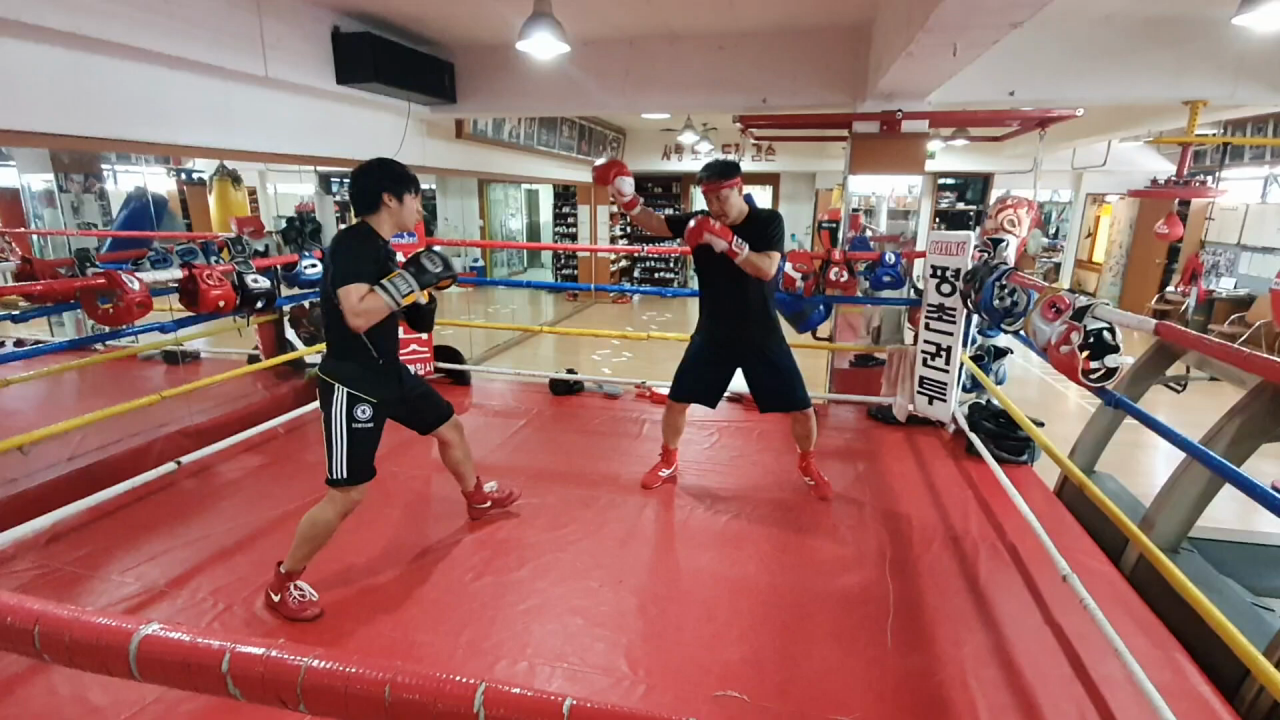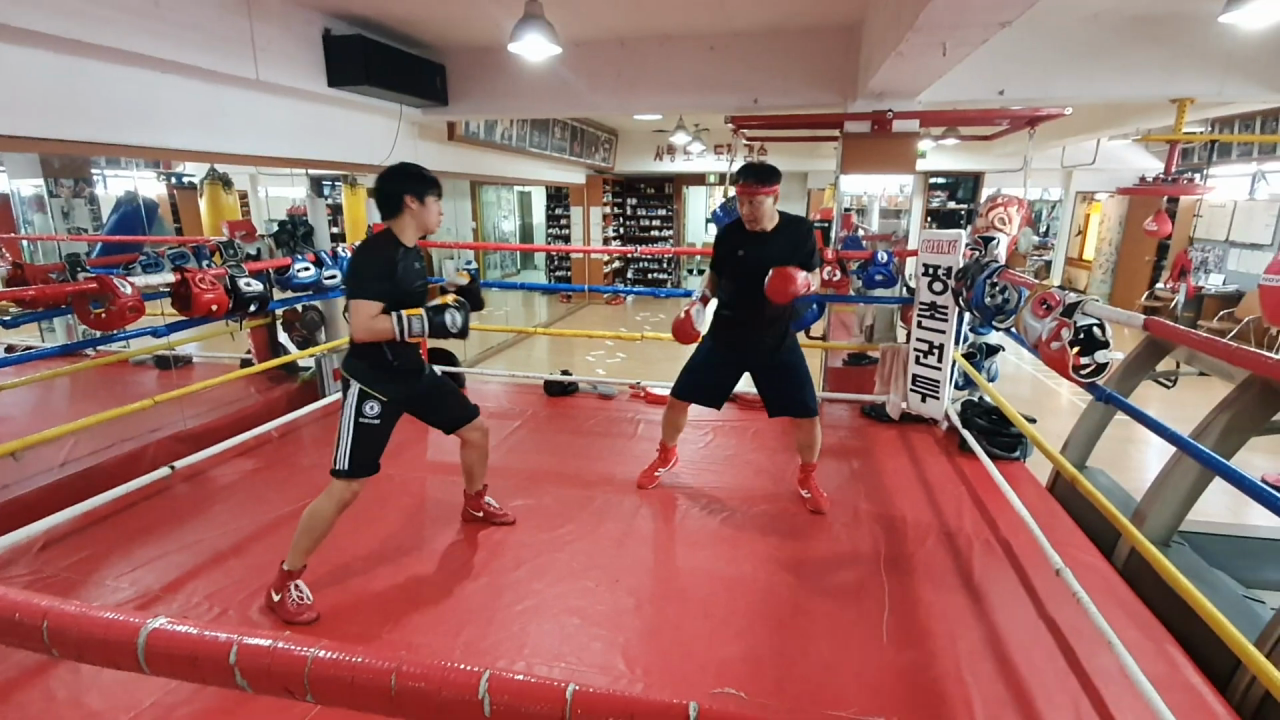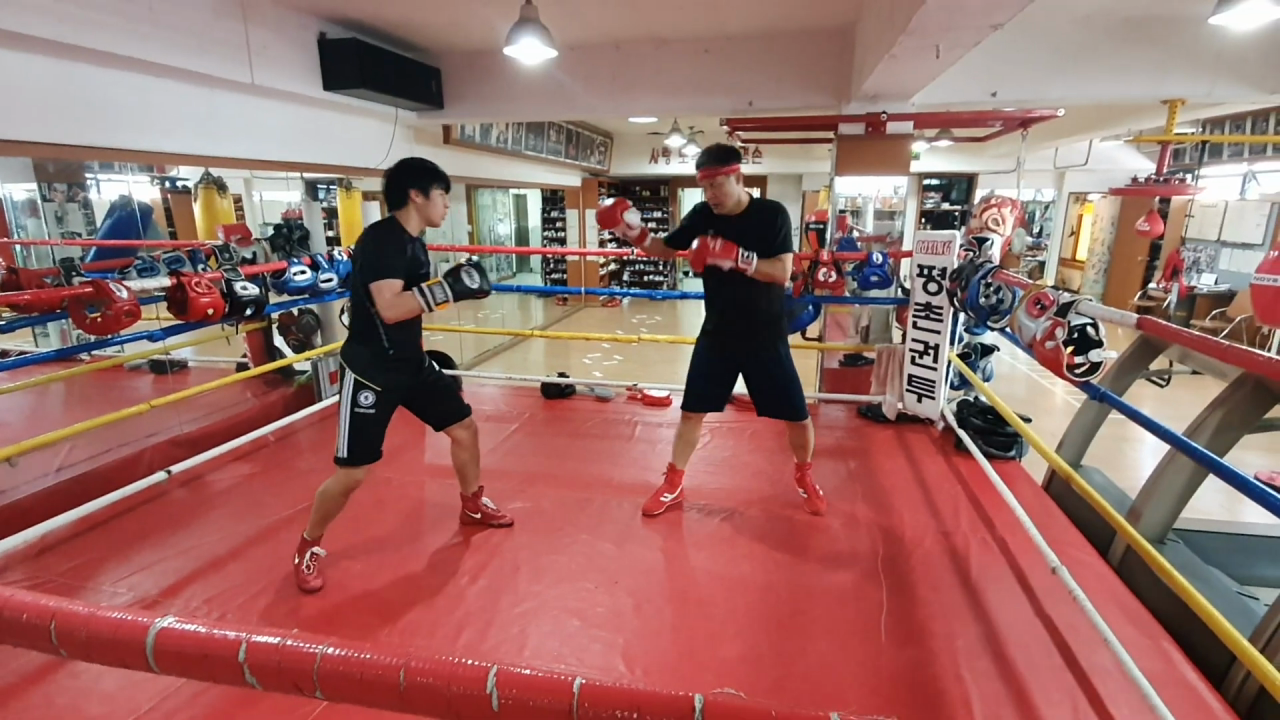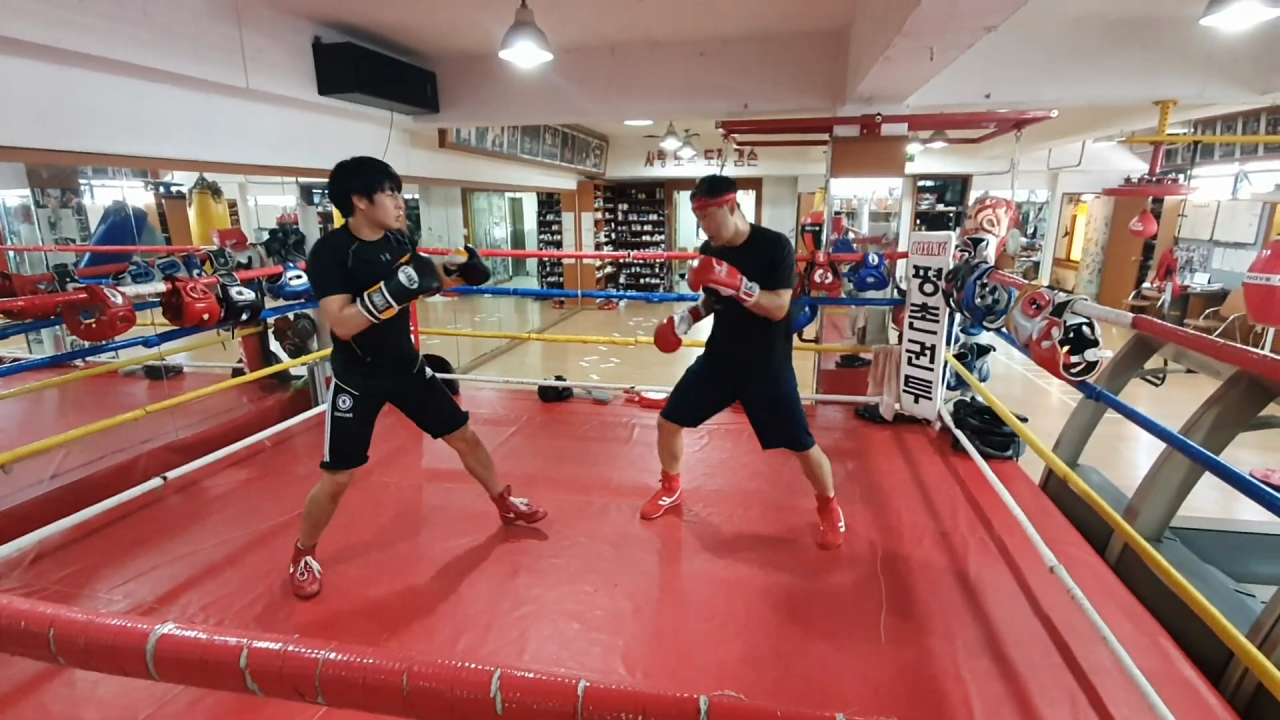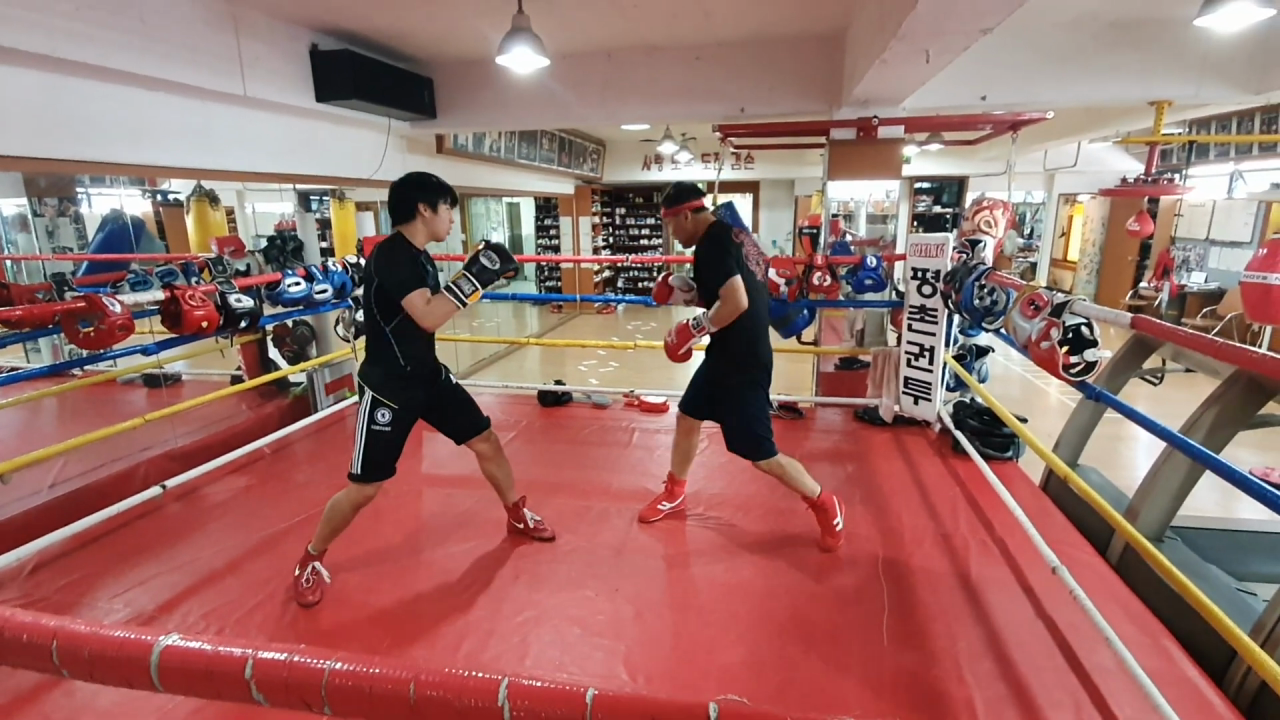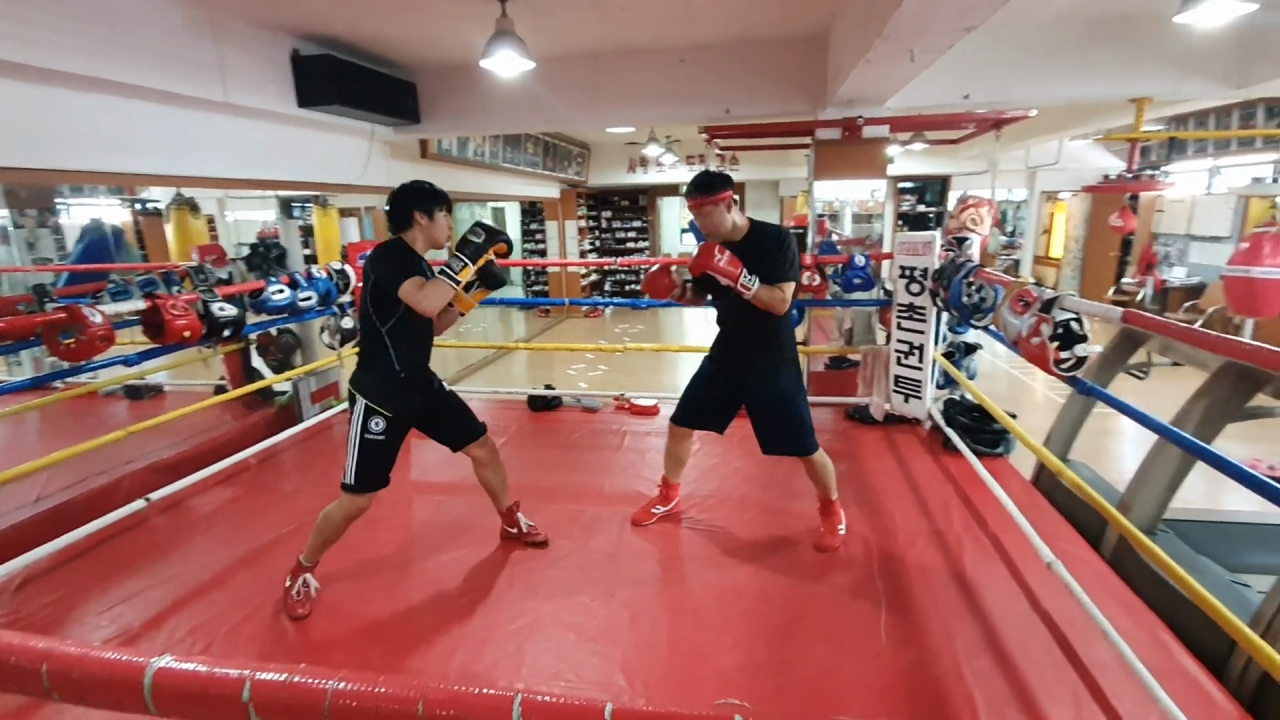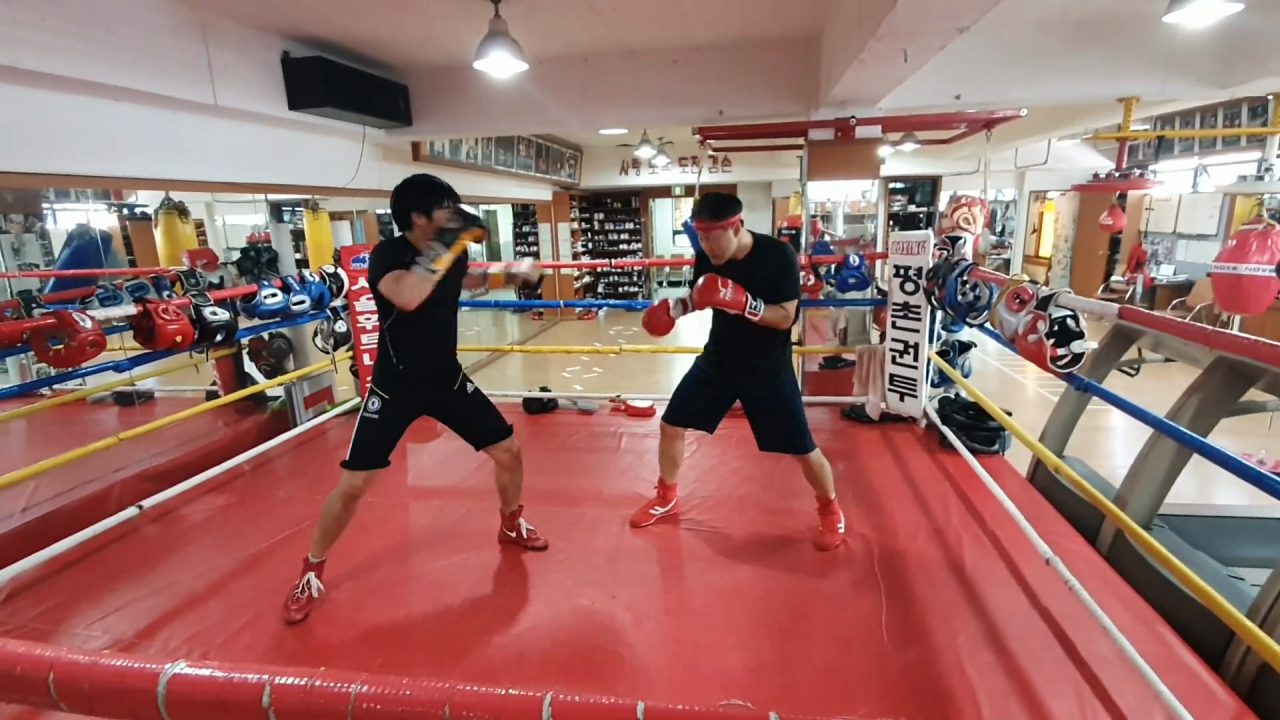
dt=0.4s
person 1, frame 1
left shoulder: (383, 245)
right shoulder: (352, 245)
right elbow: (357, 315)
left wrist: (416, 304)
right wrist: (413, 276)
left hip: (389, 372)
right hip: (352, 384)
left knee: (449, 426)
right knee: (347, 495)
left ankle: (477, 496)
right ankle: (284, 581)
person 1, frame 2
left shoulder: (415, 251)
right shoulder: (376, 253)
right elbow: (362, 328)
left wrist: (454, 296)
right wrist: (432, 320)
left hip: (412, 371)
right hip: (371, 382)
left knee: (475, 430)
right knee: (346, 487)
left ankle: (476, 503)
right ankle: (286, 581)
person 1, frame 3
left shoulder: (415, 242)
right shoulder: (378, 239)
right elbow: (390, 309)
left wrist: (456, 282)
right wrist: (451, 285)
left hip: (412, 362)
right hip: (370, 371)
left knee: (466, 428)
right knee: (352, 474)
left ankle: (472, 505)
right ankle: (309, 547)
person 1, frame 4
left shoulder: (399, 241)
right shoulder: (328, 252)
left elbow: (422, 287)
right elbow: (342, 325)
left wrist: (450, 267)
right wrist: (393, 289)
left hip: (406, 366)
right hip: (356, 377)
left knee: (464, 436)
right knee: (338, 478)
left ankle: (506, 502)
right ankle: (303, 555)
person 1, frame 5
left shoulder: (419, 256)
right shoulder: (391, 255)
right elbow: (430, 318)
left wrist: (477, 278)
right wrist: (475, 275)
left hip: (428, 375)
right hip: (387, 387)
left knee: (487, 441)
right knee: (364, 488)
left ankle: (517, 516)
right ankle: (311, 560)
person 1, frame 6
left shoulder: (414, 262)
right shoulder: (389, 256)
left elbow: (432, 326)
right elbow: (427, 305)
left wrist: (473, 291)
right wrist: (467, 257)
left hip: (419, 384)
right hip: (380, 394)
left knee: (484, 447)
right knee: (356, 500)
left ankle: (511, 521)
right ankle: (302, 571)
person 1, frame 7
left shoulder: (447, 250)
right shoulder: (386, 255)
left elbow: (471, 279)
right elbow: (408, 297)
left wrist: (516, 273)
right wrist: (447, 243)
left hip: (447, 378)
right hip: (394, 385)
left knee: (508, 451)
right knee: (353, 483)
left ankle: (512, 526)
right ankle: (312, 571)
person 2, frame 1
left shoulder: (769, 221)
right shoulder: (700, 223)
left elbow: (767, 269)
right elbow: (653, 224)
left wrist: (726, 241)
right wrist: (627, 198)
left hip: (762, 335)
right hip: (713, 334)
left knee: (801, 409)
right knee: (677, 400)
left ankle: (807, 464)
right ankle: (668, 461)
person 2, frame 2
left shoulder: (800, 231)
right shoulder: (730, 233)
left elbow: (815, 276)
right elbow: (715, 278)
left wrist: (804, 282)
right wrist: (699, 304)
left hip: (778, 340)
right hip: (725, 336)
left knee: (806, 414)
right knee: (678, 400)
left ankle: (807, 479)
right ankle: (664, 458)
person 2, frame 3
left shoulder: (772, 214)
right shoulder: (701, 216)
left elbow: (783, 270)
right elbow: (663, 248)
left wrist: (733, 256)
right wrist: (635, 231)
left hip: (767, 337)
right hip: (717, 335)
left knee: (798, 417)
right knee: (693, 411)
left ankle: (804, 476)
right ankle: (673, 485)
person 2, frame 4
left shoulder: (775, 246)
right shoulder: (710, 250)
left elbow: (778, 309)
left wrist: (734, 283)
right wrist: (690, 314)
left hip: (766, 363)
right hip: (719, 355)
left knee: (802, 445)
right knee: (669, 421)
left ankle: (829, 507)
right ankle: (670, 488)
person 2, frame 5
left shoulder: (715, 239)
right shoulder: (723, 237)
left elbow: (736, 303)
left wrist: (694, 328)
right wrist: (686, 290)
left hip: (743, 360)
right hip: (726, 354)
left knee: (760, 454)
right knee: (687, 419)
left ankle: (825, 506)
right ankle: (674, 493)
person 2, frame 6
left shoulder: (776, 239)
right shoulder: (711, 247)
left elbow: (781, 302)
right elbow: (697, 295)
left wrist: (736, 275)
right wrist: (675, 288)
left hip: (774, 362)
right hip: (725, 357)
left knee: (806, 448)
right knee: (679, 426)
left ankle: (832, 511)
right ankle: (668, 496)
person 2, frame 7
left shoulder: (779, 255)
right shoulder: (707, 259)
left elbow: (786, 317)
right elbow: (697, 299)
left wrist: (742, 303)
right wrist: (675, 308)
left hip: (768, 367)
right hip: (717, 359)
left knee: (803, 450)
right knee: (670, 426)
left ankle: (830, 510)
right ankle: (666, 497)
